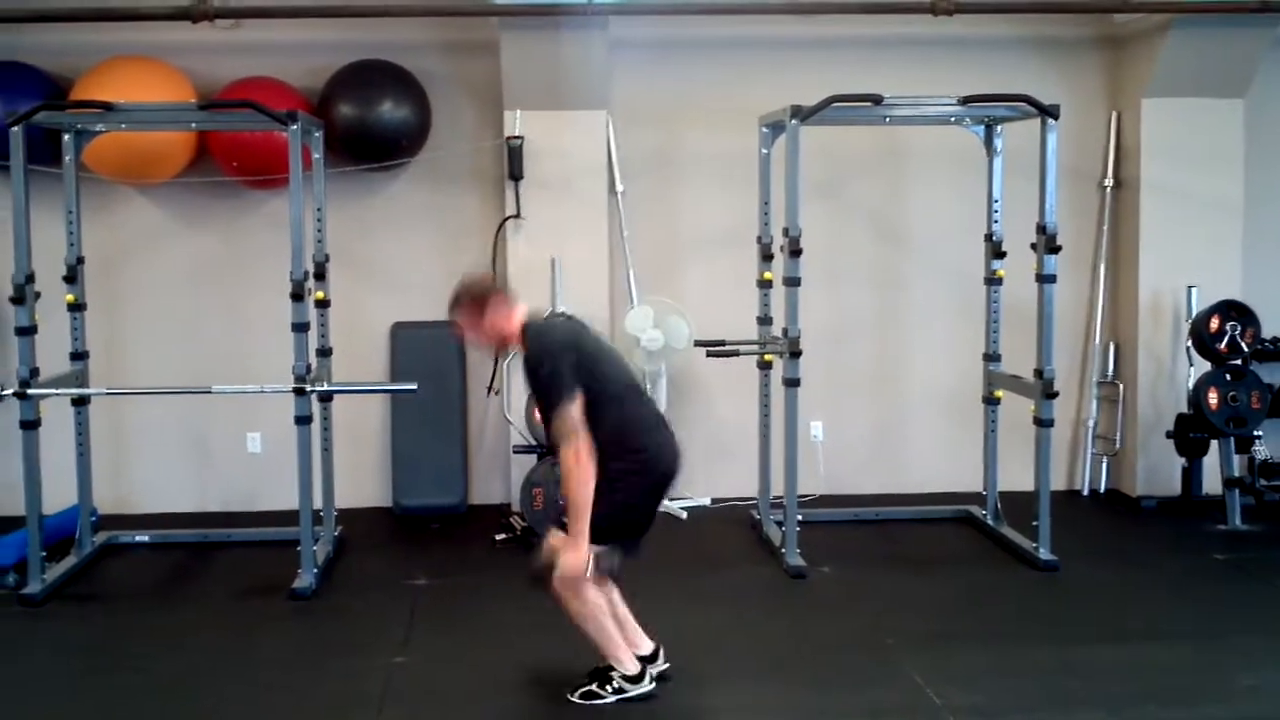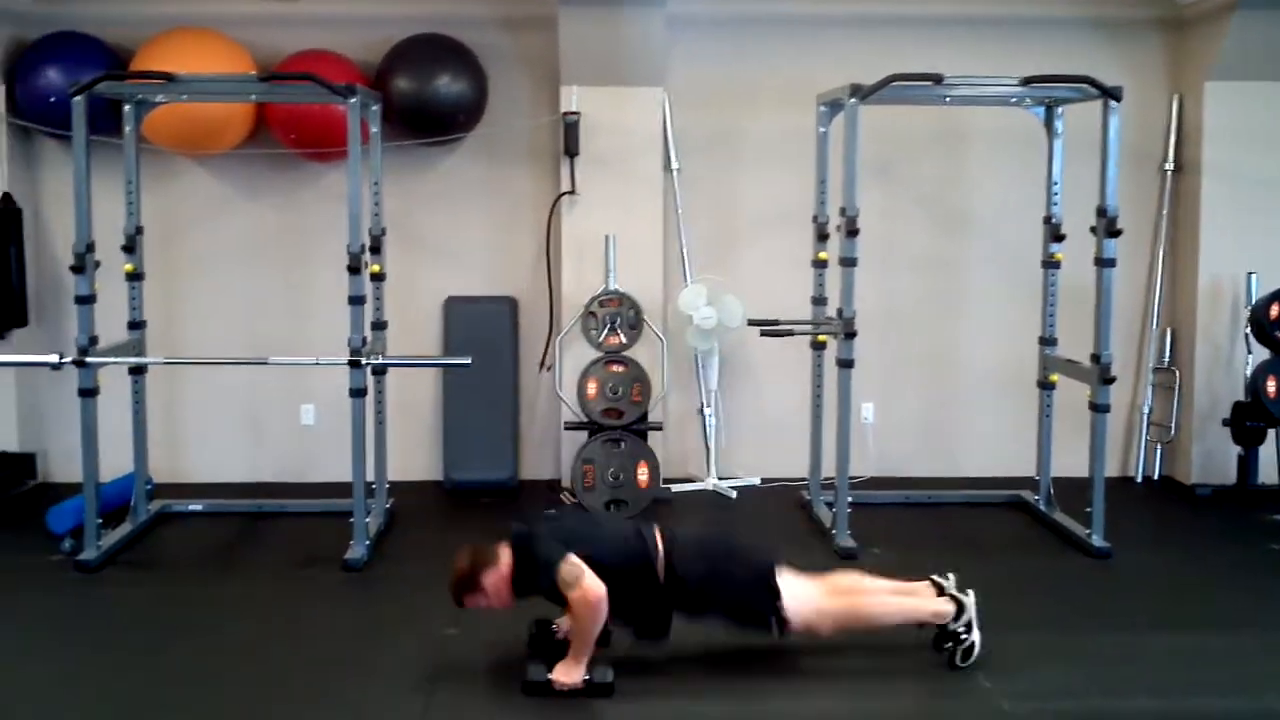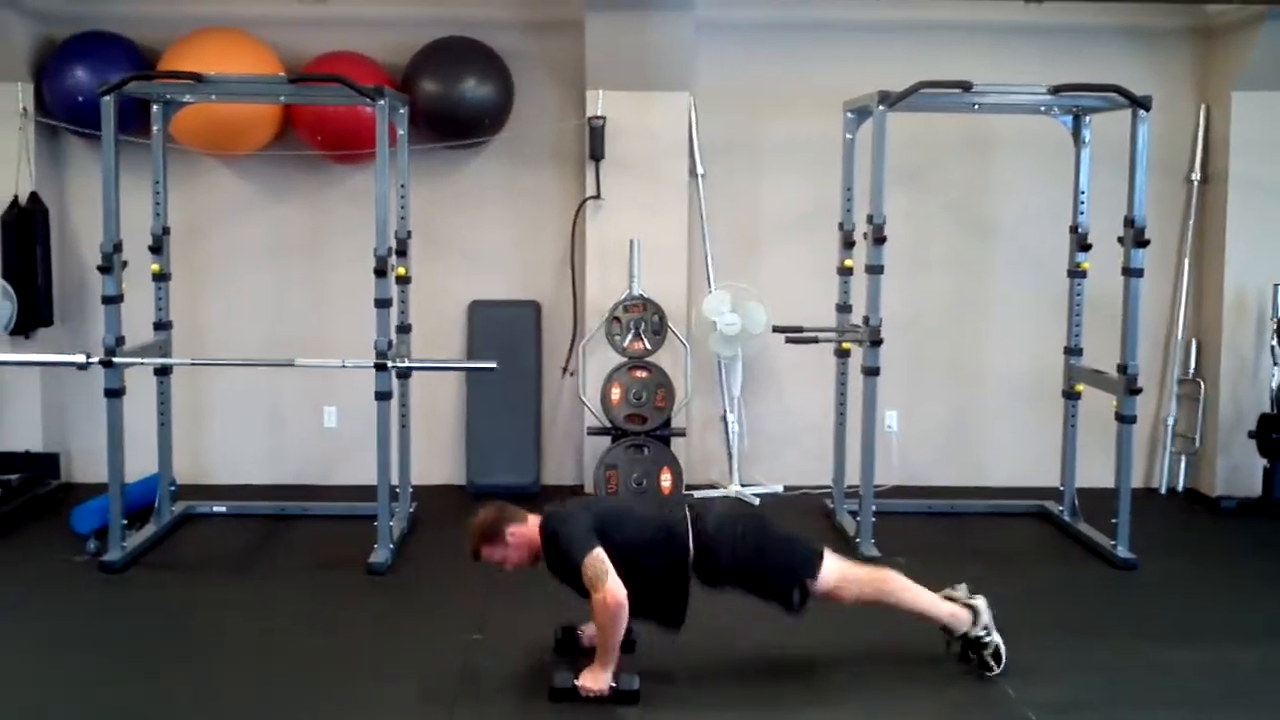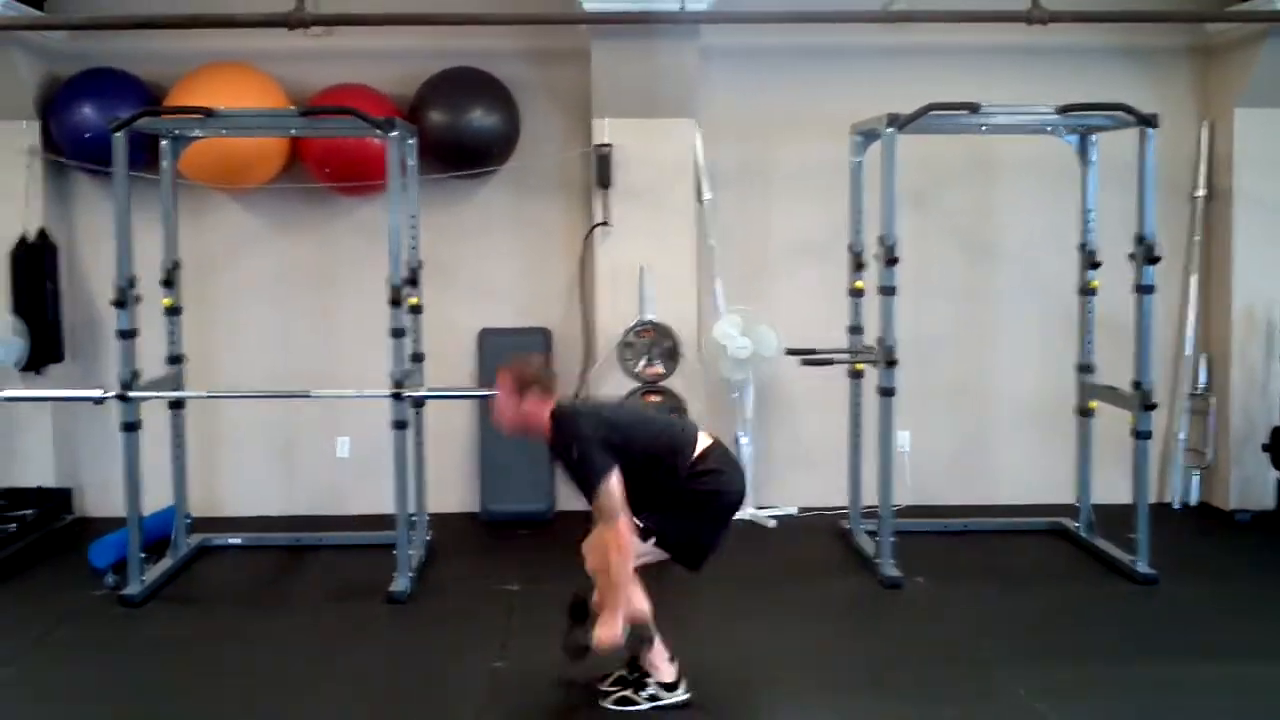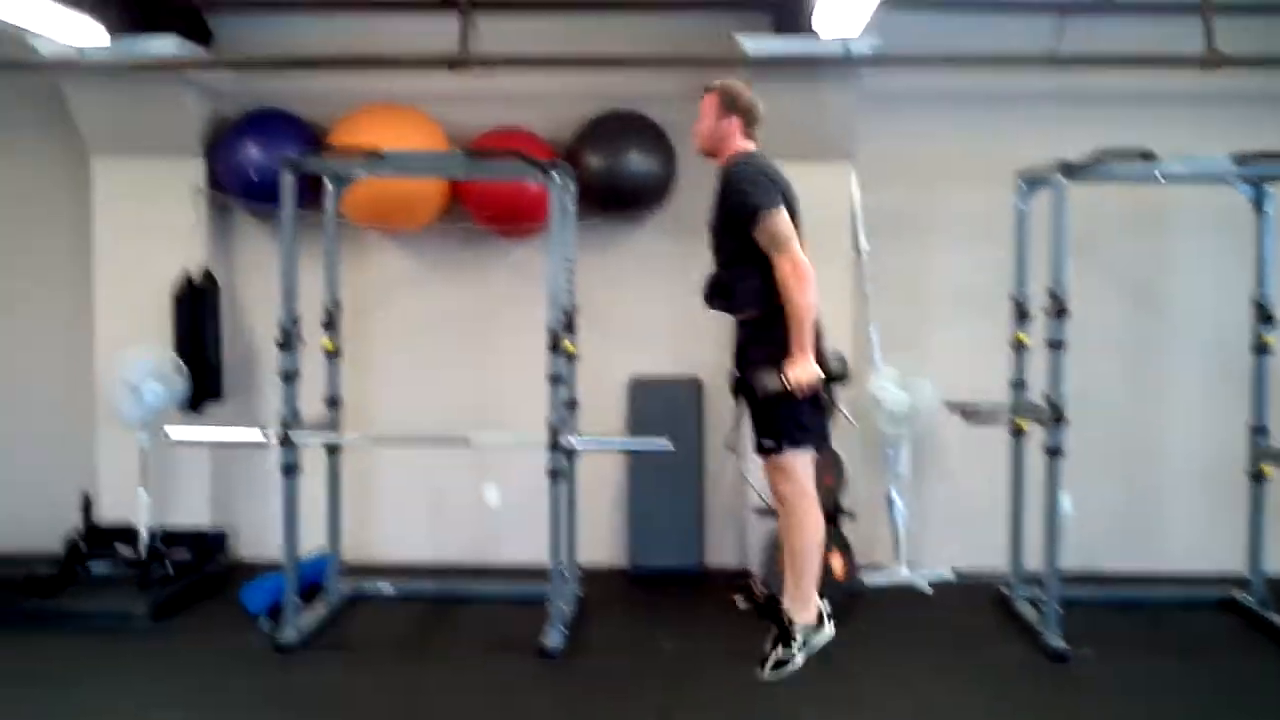
dt=0.5s
person 1, frame 1
left shoulder: (544, 349)
right shoulder: (548, 333)
left elbow: (577, 445)
right elbow: (573, 441)
left wrist: (577, 541)
left hip: (639, 458)
right hip: (642, 455)
left knee: (565, 561)
right knee: (567, 553)
left ankle: (627, 669)
right ankle: (643, 652)
person 1, frame 2
left shoulder: (531, 550)
right shoulder: (531, 536)
left elbow: (592, 594)
left wrist: (575, 663)
right wrist: (579, 620)
left hip: (685, 572)
right hip: (678, 556)
left knee: (816, 613)
right knee: (811, 592)
left ankle: (947, 610)
right ankle: (933, 590)
person 1, frame 3
left shoulder: (560, 533)
right shoulder: (560, 520)
left elbow: (612, 596)
left wrist: (602, 667)
right wrist: (604, 626)
left hip: (717, 539)
right hip: (708, 527)
left knee: (840, 582)
right knee: (836, 578)
left ankle: (964, 617)
right ankle: (954, 601)
person 1, frame 4
left shoulder: (576, 437)
right shoulder: (570, 424)
left elbow: (616, 532)
right elbow: (611, 515)
left wrist: (612, 615)
right wrist: (608, 594)
left hip: (709, 481)
right hip: (697, 473)
left knee: (607, 553)
right knee: (597, 554)
left ankle: (663, 677)
right ankle: (653, 663)
person 1, frame 5
left shoulder: (743, 175)
right shoulder: (750, 175)
left elbow: (791, 260)
left wrist: (802, 355)
left hip: (777, 340)
right hip: (771, 338)
left knee: (791, 476)
right knee: (788, 477)
left ankle: (804, 616)
right ankle: (802, 606)
